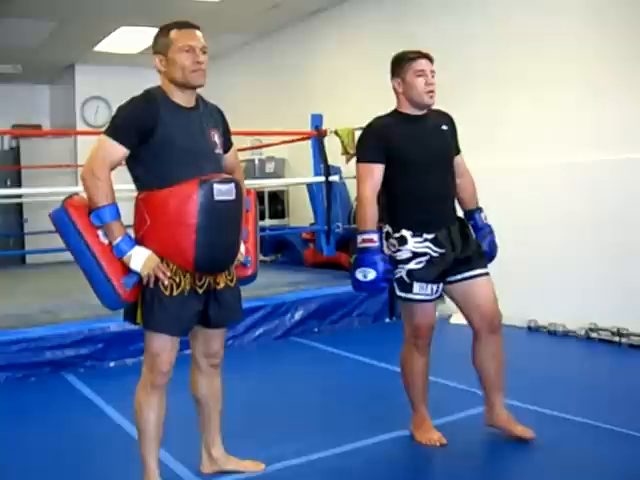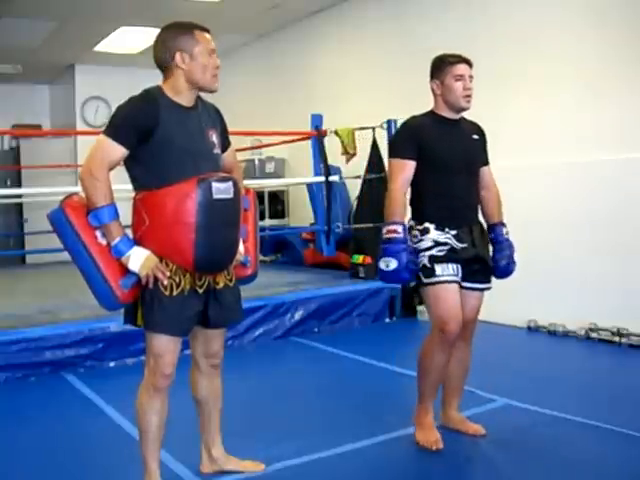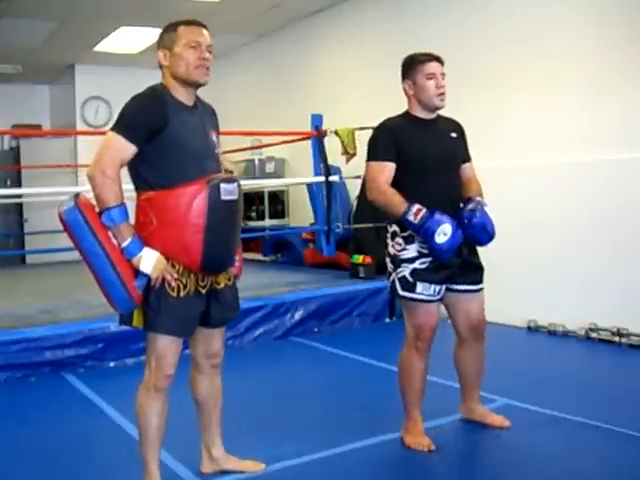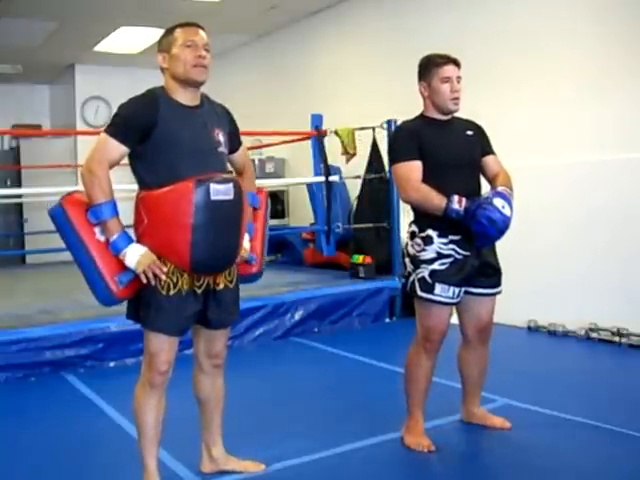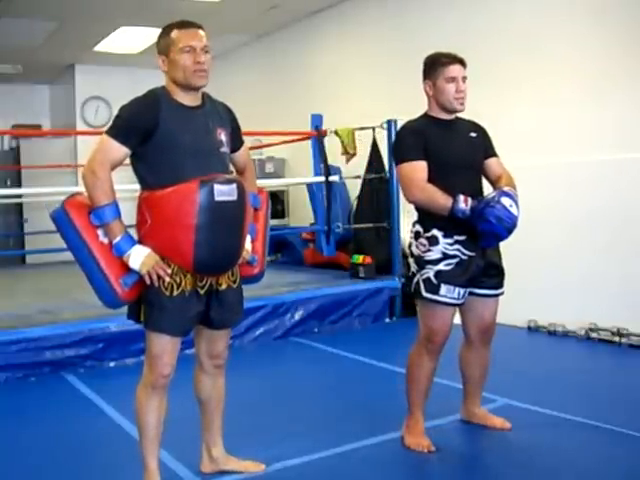
dt=1s
person 1, frame 1
left shoulder: (213, 114)
right shoulder: (144, 109)
left elbow: (235, 176)
right elbow: (94, 172)
left wrist: (239, 233)
right wrist: (126, 247)
right hip: (167, 260)
left knee: (210, 358)
right knee: (159, 367)
person 1, frame 2
left shoulder: (211, 114)
right shoulder: (144, 109)
left elbow: (233, 175)
right elbow: (93, 172)
right wrist: (125, 247)
right hip: (167, 262)
left knee: (210, 358)
right knee: (162, 369)
person 1, frame 3
left shoulder: (206, 113)
right shoulder: (150, 106)
right elbow: (101, 171)
left wrist: (229, 236)
right wrist: (134, 247)
right hip: (171, 261)
left knee: (210, 358)
right knee: (161, 370)
person 1, frame 4
left shoulder: (220, 115)
right shoulder: (144, 108)
left elbow: (245, 171)
right elbow: (93, 169)
right hip: (167, 260)
left knee: (213, 359)
right knee: (158, 367)
person 1, frame 5
left shoulder: (222, 113)
right shoulder: (146, 109)
left elbow: (246, 170)
right elbow: (95, 171)
right wrist: (127, 246)
right hip: (170, 261)
left knee: (214, 359)
right knee: (159, 370)
person 2, frame 1
left shoulder: (444, 123)
right shoulder: (378, 132)
right elbow: (367, 193)
left wrist: (476, 219)
right wrist: (368, 245)
left hip: (454, 235)
right hip: (412, 244)
left knee: (489, 320)
right knee: (420, 335)
left ankle: (496, 411)
right ankle: (420, 419)
person 2, frame 2
left shoulder: (475, 132)
right shoulder: (415, 129)
left elbow: (487, 187)
right elbow: (397, 186)
left wrist: (499, 233)
right wrist: (394, 236)
left hip: (472, 238)
right hip: (432, 237)
left knee: (465, 331)
right knee: (447, 326)
left ankle: (452, 411)
right ankle: (423, 412)
person 2, frame 3
left shoulder: (454, 129)
right shoulder: (391, 131)
left elbow: (468, 178)
right elbow: (377, 188)
left wrist: (474, 204)
right wrist: (419, 217)
left hip: (459, 242)
right hip: (417, 245)
left knee: (473, 329)
right knee: (421, 335)
left ankle: (471, 405)
right ankle: (412, 423)
person 2, frame 4
left shoulder: (472, 130)
right shoulder: (409, 133)
left elbow: (499, 173)
right elbow: (410, 189)
left wrist: (501, 195)
right wrist: (460, 208)
left hip: (478, 243)
right hip: (436, 245)
left knee: (479, 331)
right knee: (430, 336)
left ankle: (472, 407)
right ankle: (414, 422)
person 2, frame 5
left shoulder: (475, 131)
right shoulder: (413, 133)
left elbow: (501, 175)
right elbow: (416, 190)
left wrist: (506, 197)
right wrist: (466, 209)
left hip: (482, 244)
right hip: (439, 245)
left knee: (482, 332)
right knee: (433, 337)
left ankle: (472, 407)
right ankle: (414, 421)
